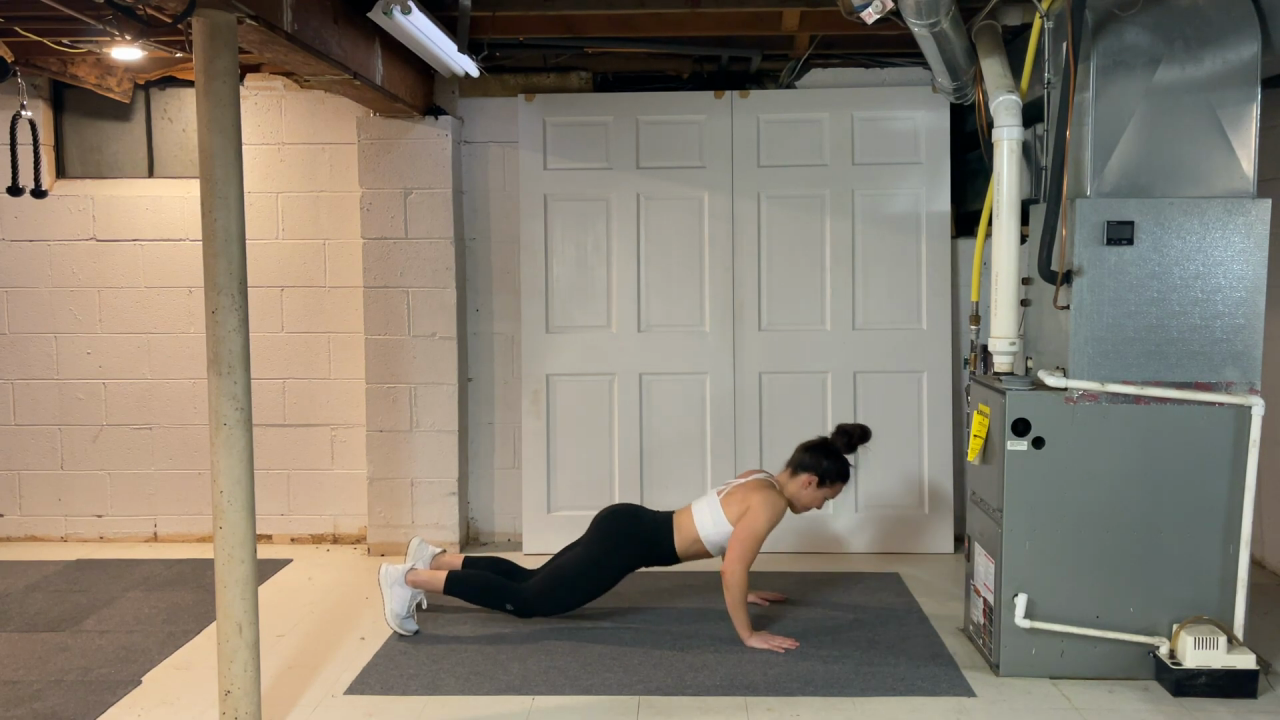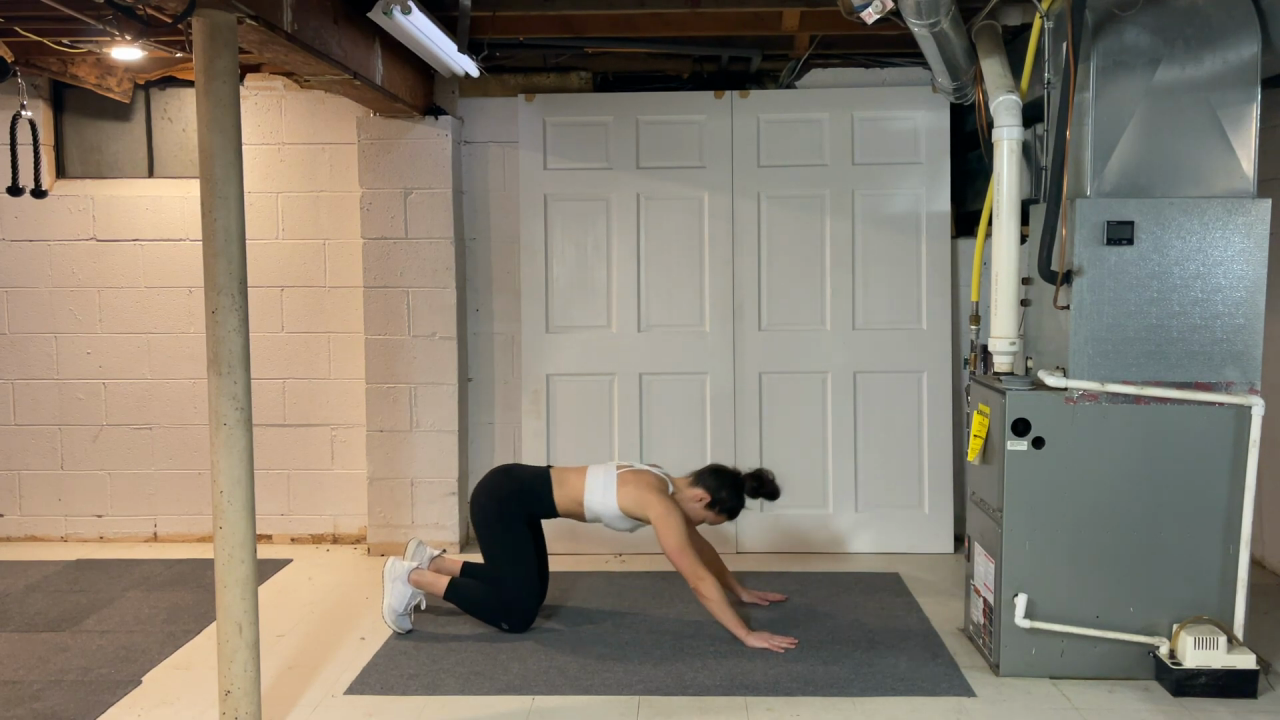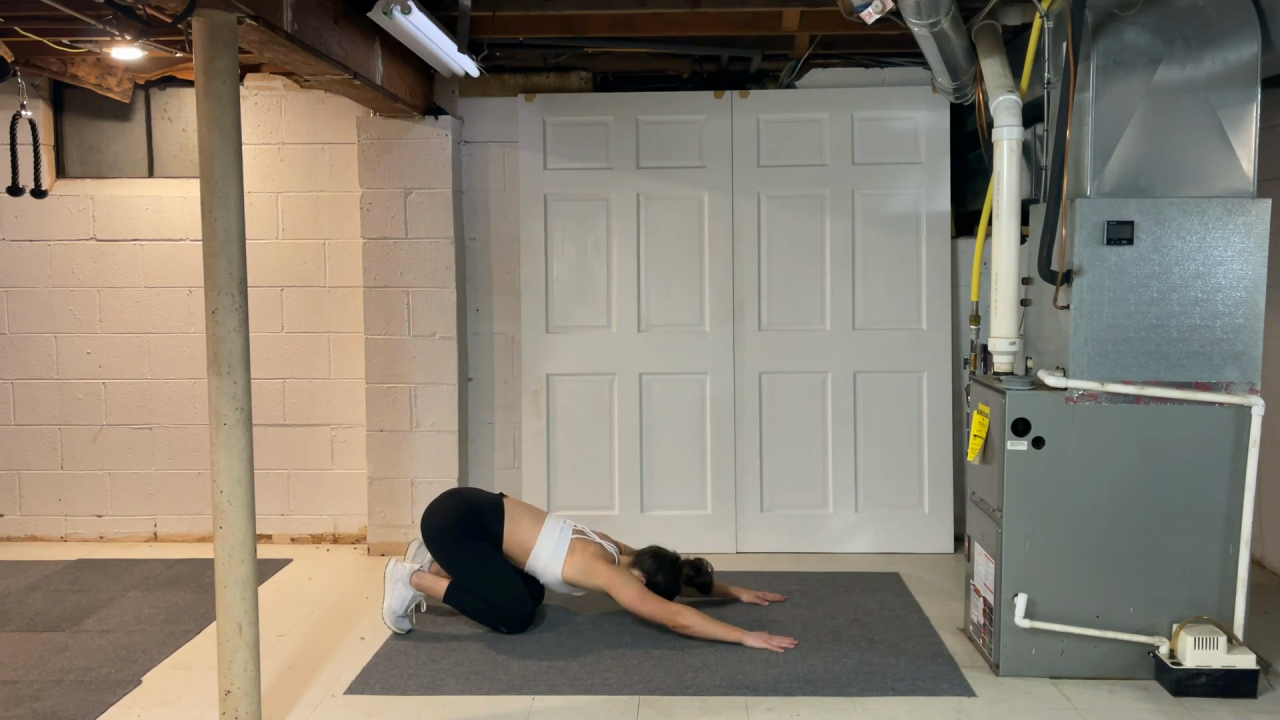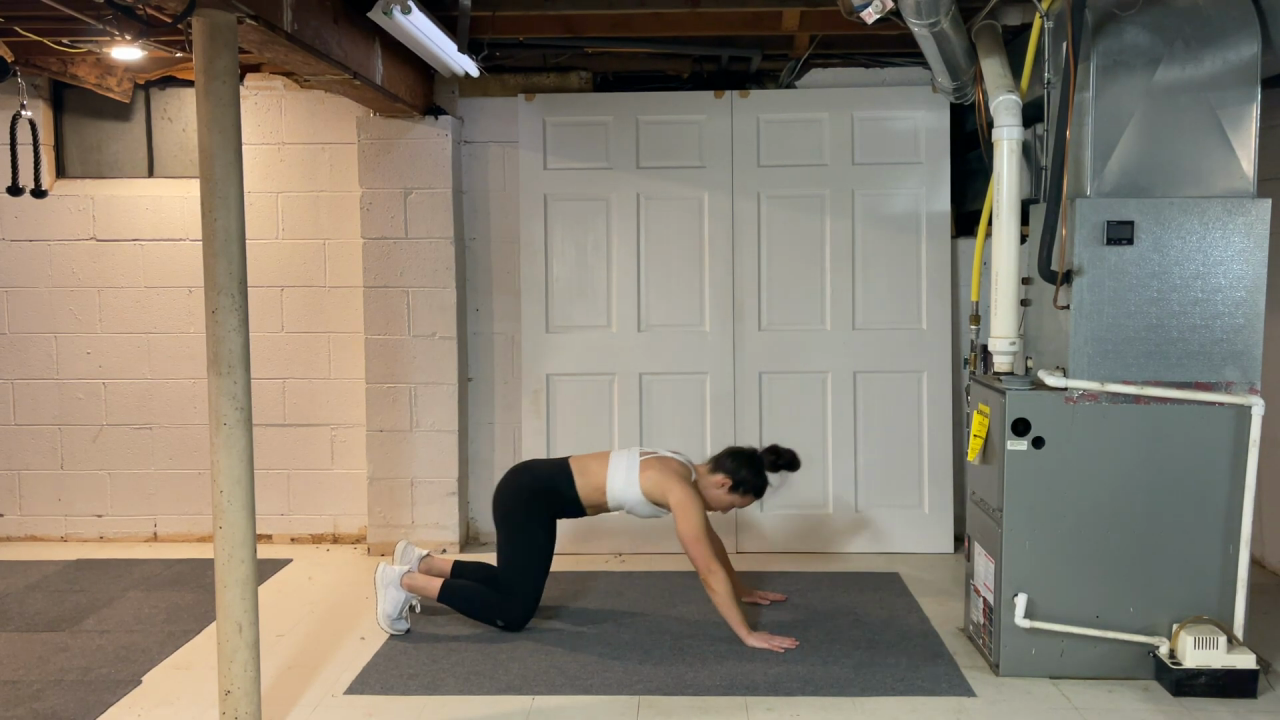
dt=0.5s
person 1, frame 1
left shoulder: (760, 481)
right shoulder: (771, 502)
right elbow: (733, 572)
left wrist: (746, 592)
right wrist: (748, 634)
left hip: (627, 525)
right hip: (627, 541)
left knee: (531, 579)
right knee: (524, 600)
left ankle: (434, 558)
right ankle: (410, 578)
person 1, frame 2
left shoulder: (669, 488)
right shoulder: (660, 504)
left elbow: (698, 546)
right elbow: (698, 579)
left wrist: (742, 592)
right wrist: (746, 633)
left hip: (515, 493)
right hip: (504, 498)
left knee: (530, 593)
right knee: (516, 616)
left ankle: (431, 561)
right ankle: (412, 578)
person 1, frame 3
left shoulder: (617, 553)
right shoulder: (606, 571)
left elbow: (673, 577)
right elbow: (677, 617)
left wrist: (739, 593)
right wrist: (746, 636)
left hip: (474, 512)
right hip: (452, 521)
left knee: (531, 597)
right knee: (515, 617)
left ankle: (432, 563)
right ankle: (414, 579)
person 1, frame 4
left shoulder: (688, 473)
right shoulder: (682, 490)
left elbow: (710, 541)
right elbow: (710, 570)
left wrist: (742, 591)
right wrist: (747, 634)
left hip: (538, 487)
right hip: (529, 494)
left knee: (516, 584)
right knee: (512, 615)
left ankle: (421, 562)
right ankle: (404, 584)
